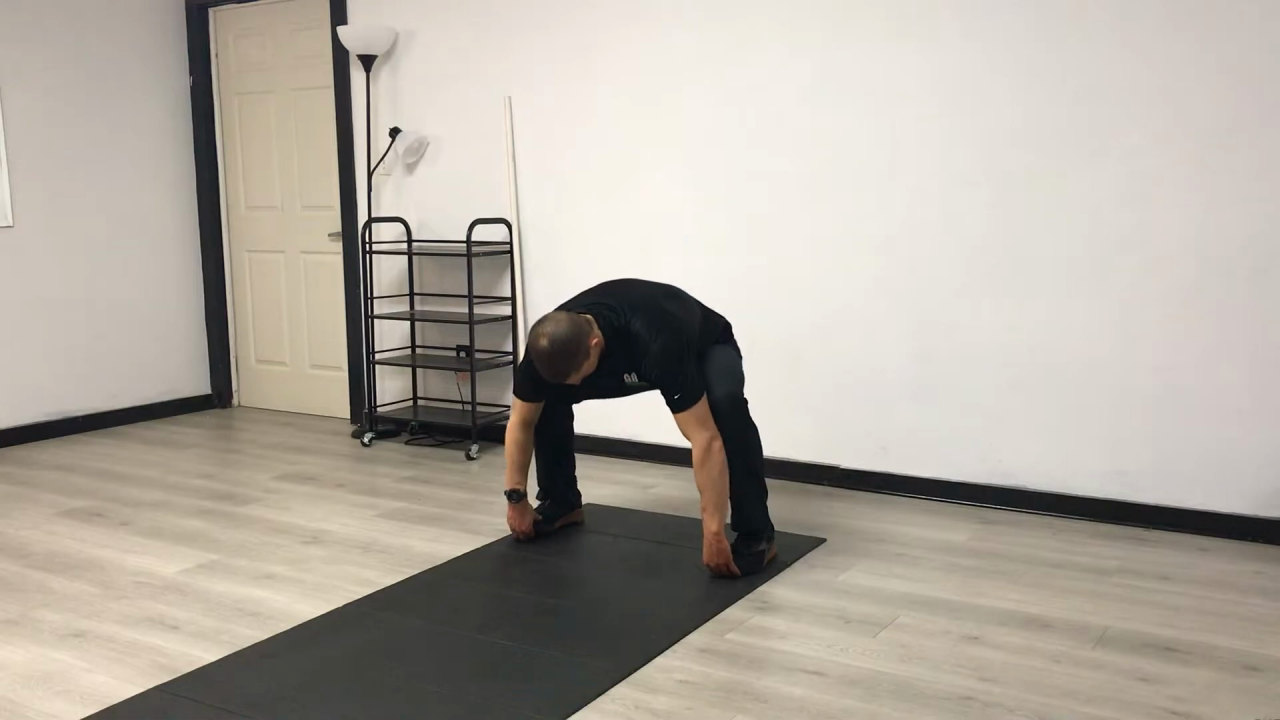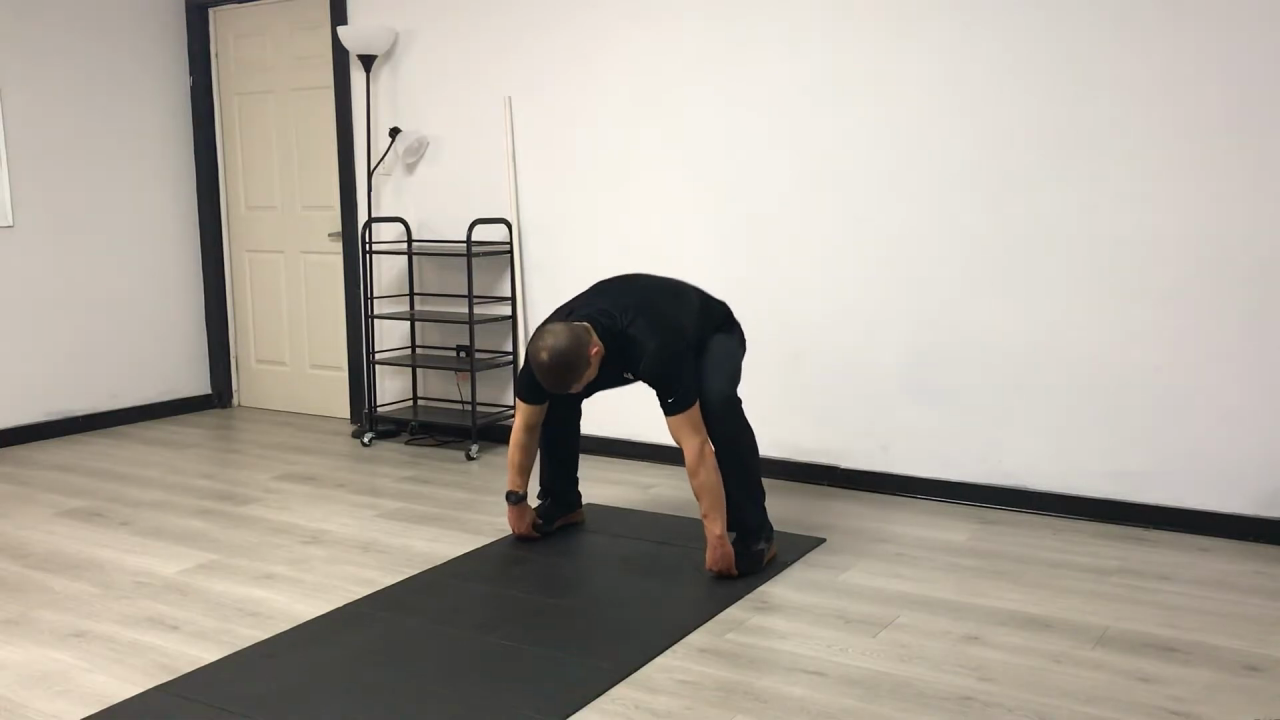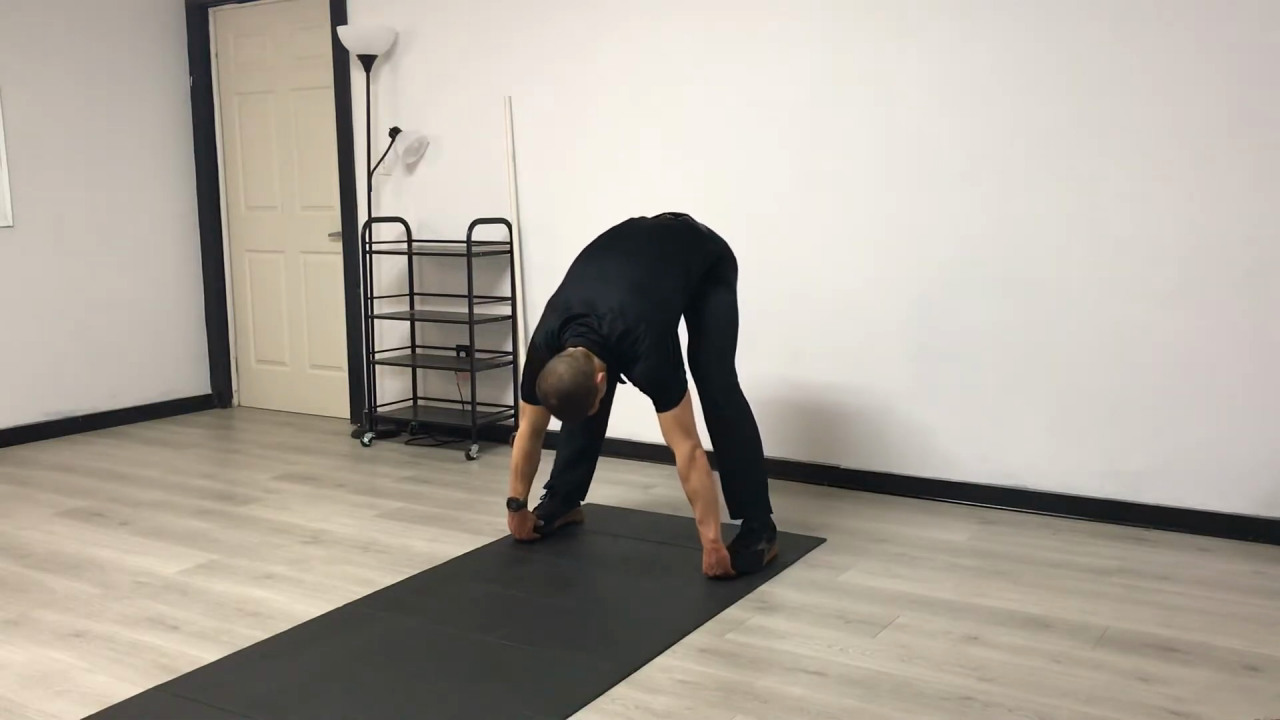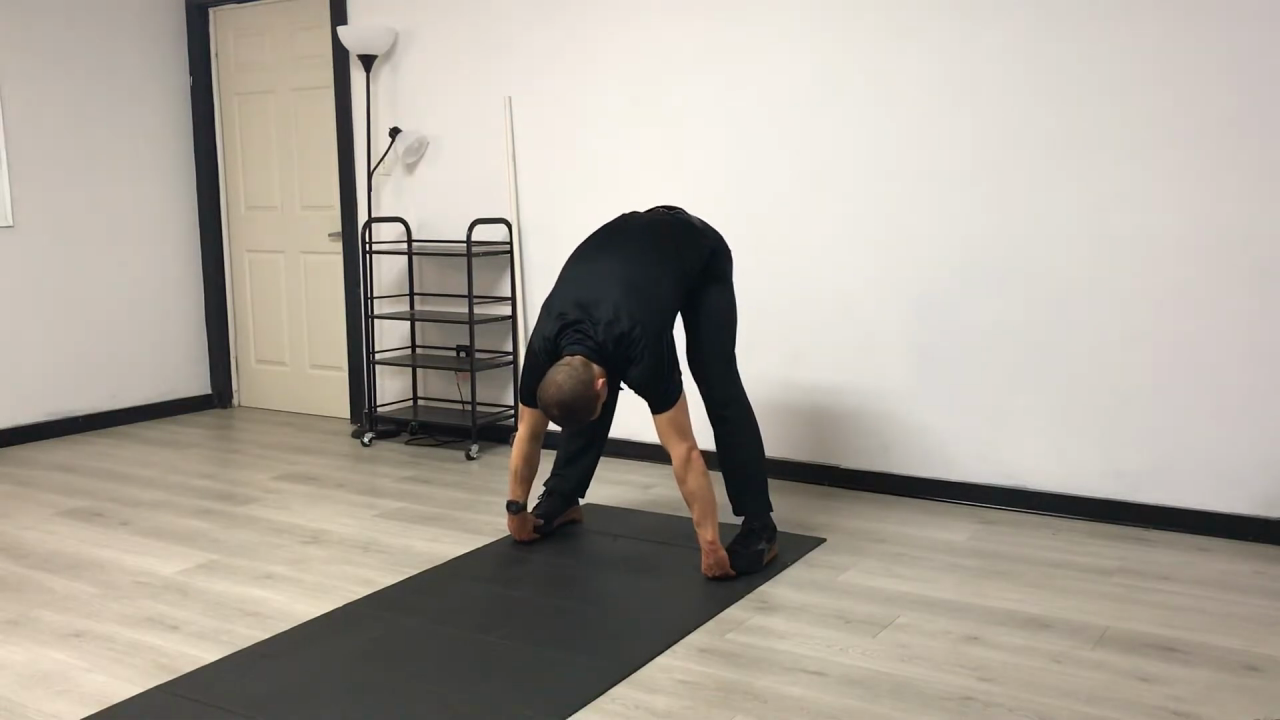
dt=0.7s
person 1, frame 1
left shoulder: (658, 345)
right shoulder: (549, 346)
left elbow: (705, 439)
right elbow: (520, 422)
left wrist: (713, 534)
right wrist: (516, 500)
left hip: (707, 347)
left knee: (725, 403)
right knee: (544, 399)
left ankle: (756, 533)
right ankle: (562, 503)
person 1, frame 2
left shoulder: (654, 349)
right shoulder: (550, 348)
left elbow: (695, 444)
right elbow: (525, 427)
left wrist: (716, 537)
right wrist: (516, 501)
left hip: (711, 333)
left knee: (717, 402)
right knee: (556, 403)
left ankle: (755, 532)
right ankle: (563, 502)
person 1, frame 3
left shoulder: (645, 350)
right shoulder: (547, 349)
left elbow: (686, 448)
right elbow: (529, 431)
left wrist: (711, 541)
right wrist: (516, 507)
left hip: (707, 262)
left knee: (717, 388)
right knee: (580, 396)
left ankle: (759, 527)
right ankle: (563, 501)
person 1, frame 4
left shoulder: (640, 353)
right shoulder: (544, 351)
left elbow: (683, 450)
right elbow: (528, 434)
left wrist: (710, 543)
right wrist: (516, 509)
left hip: (701, 256)
left knee: (720, 390)
right knee: (583, 404)
left ankle: (759, 526)
right ankle: (562, 499)
